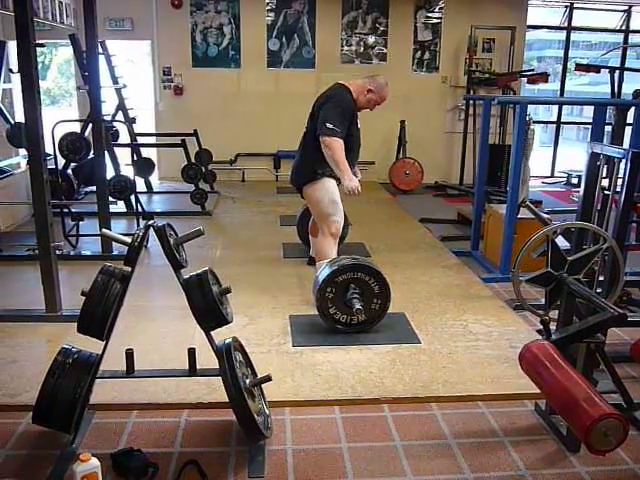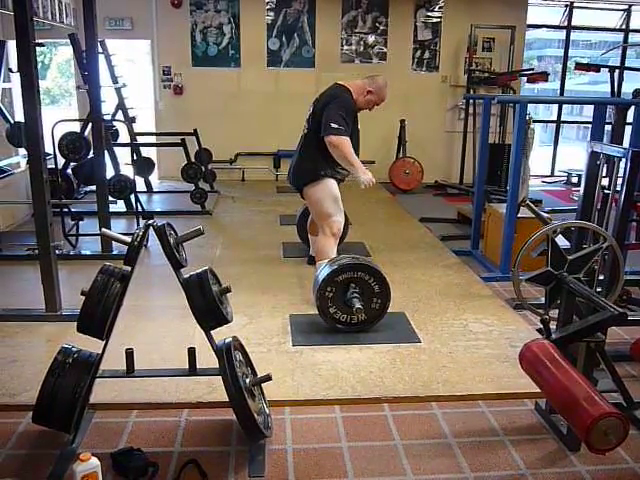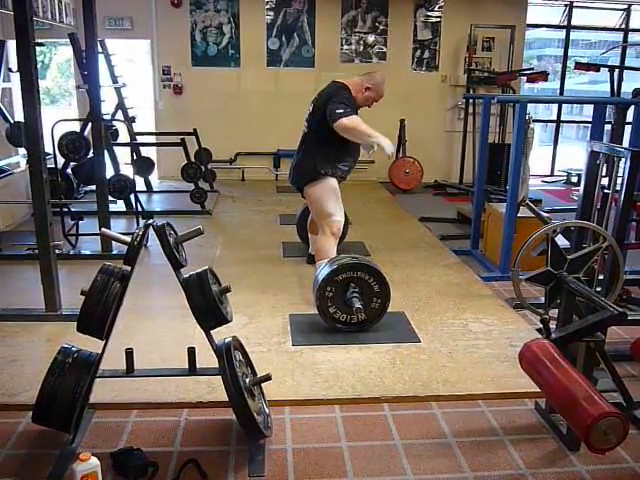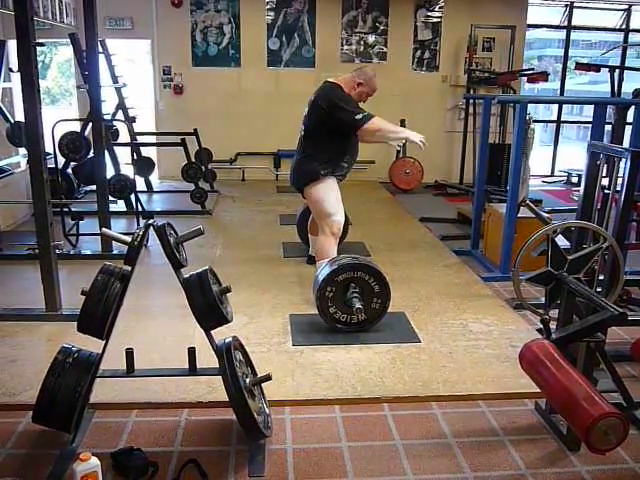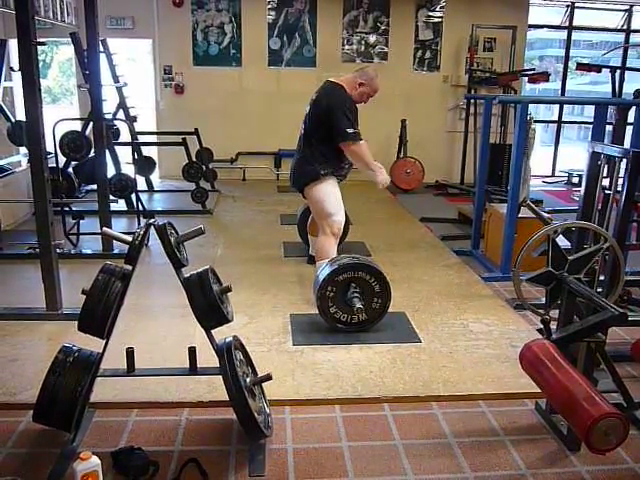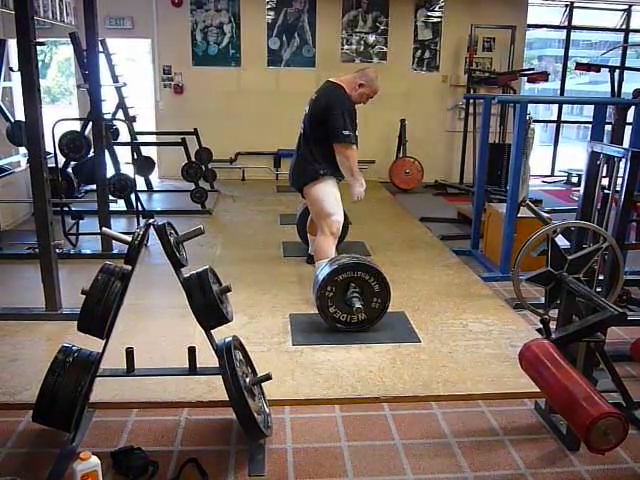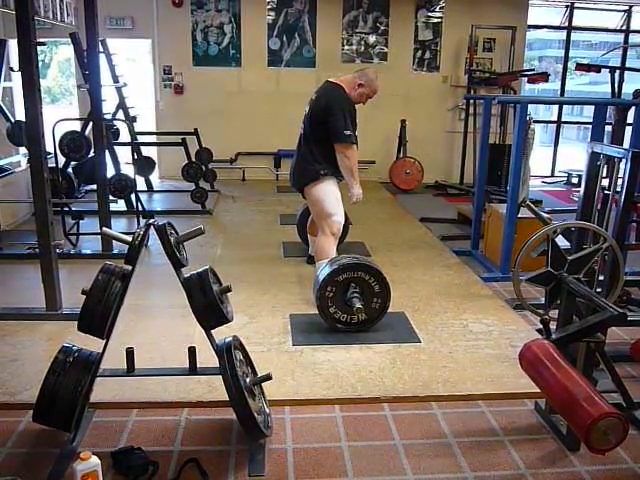
dt=0.3s
person 1, frame 1
left shoulder: (341, 96)
right shoulder: (340, 101)
right elbow: (329, 140)
left wrist: (350, 168)
right wrist: (346, 176)
left hip: (317, 170)
right hip: (317, 172)
left knee: (321, 215)
right knee: (332, 227)
left ankle: (316, 255)
person 1, frame 2
left shoulder: (340, 95)
right shoulder: (342, 102)
right elbow: (335, 139)
left wrist: (352, 167)
right wrist: (359, 170)
left hip: (313, 168)
right hip: (316, 172)
left knee: (321, 214)
right knee: (332, 227)
left ankle: (315, 254)
person 1, frame 3
left shoulder: (338, 92)
right shoulder: (341, 96)
left elbow: (347, 124)
right elbow: (343, 124)
left wrist: (364, 138)
right wrist: (379, 138)
left hip: (315, 168)
right hip: (317, 171)
left knee: (320, 215)
right knee: (332, 226)
left ankle: (315, 254)
person 1, frame 4
left shoulder: (332, 92)
right shoulder: (336, 98)
left elbow: (356, 129)
right elbow: (367, 127)
left wrist: (387, 138)
right wrist: (404, 133)
left hip: (314, 168)
right hip: (317, 172)
left knee: (322, 214)
right knee: (332, 226)
left ankle: (315, 254)
person 1, frame 5
left shoulder: (331, 91)
right shoulder: (340, 101)
left elbow: (349, 141)
right elbow: (351, 145)
left wrist: (371, 165)
right wrist: (375, 172)
left hip: (314, 168)
right hip: (318, 172)
left knee: (321, 214)
right knee: (333, 226)
left ankle: (315, 254)
person 1, frame 6
left shoulder: (330, 90)
right shoulder: (339, 102)
right elbow: (344, 148)
left wrist: (355, 176)
right wrist: (356, 182)
left hip: (310, 167)
right hip: (317, 171)
left knee: (319, 214)
right knee: (332, 226)
left ankle: (314, 253)
person 1, frame 7
left shoulder: (329, 90)
right shoulder: (340, 102)
right elbow: (345, 148)
right wrist: (354, 184)
left hip: (311, 167)
right hip: (317, 171)
left knee: (320, 215)
right knee: (332, 226)
left ankle: (314, 254)
